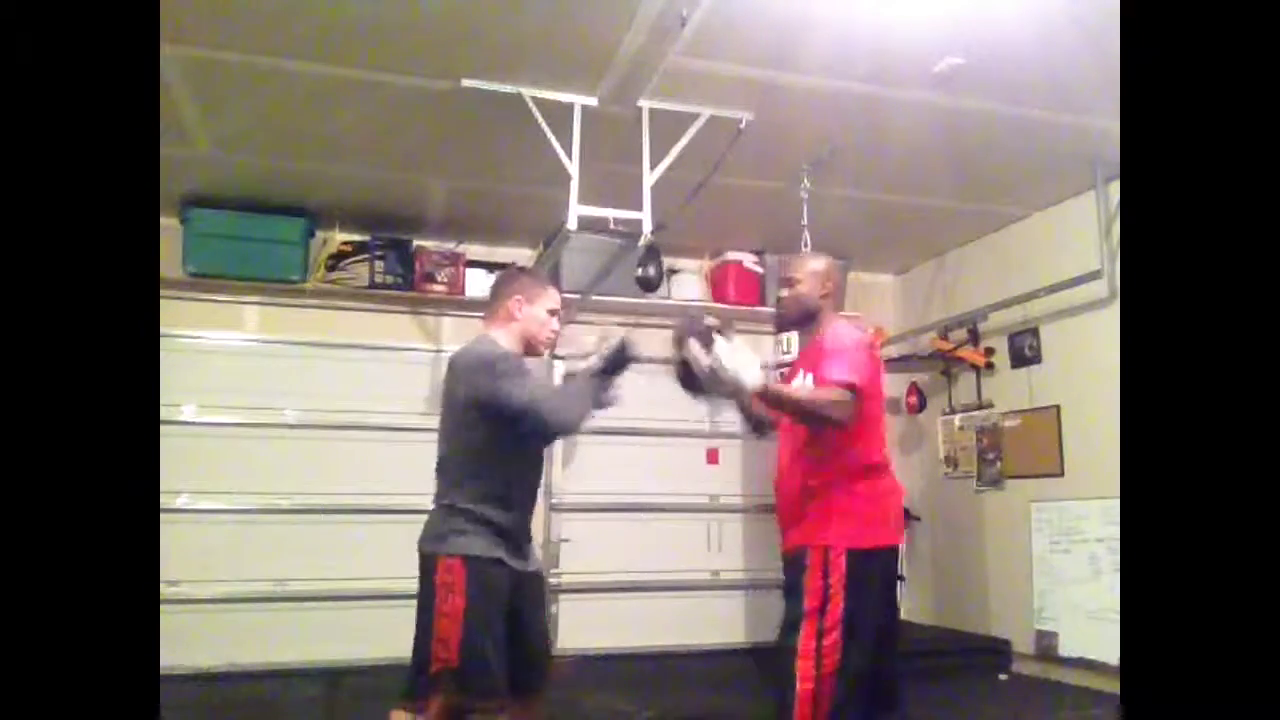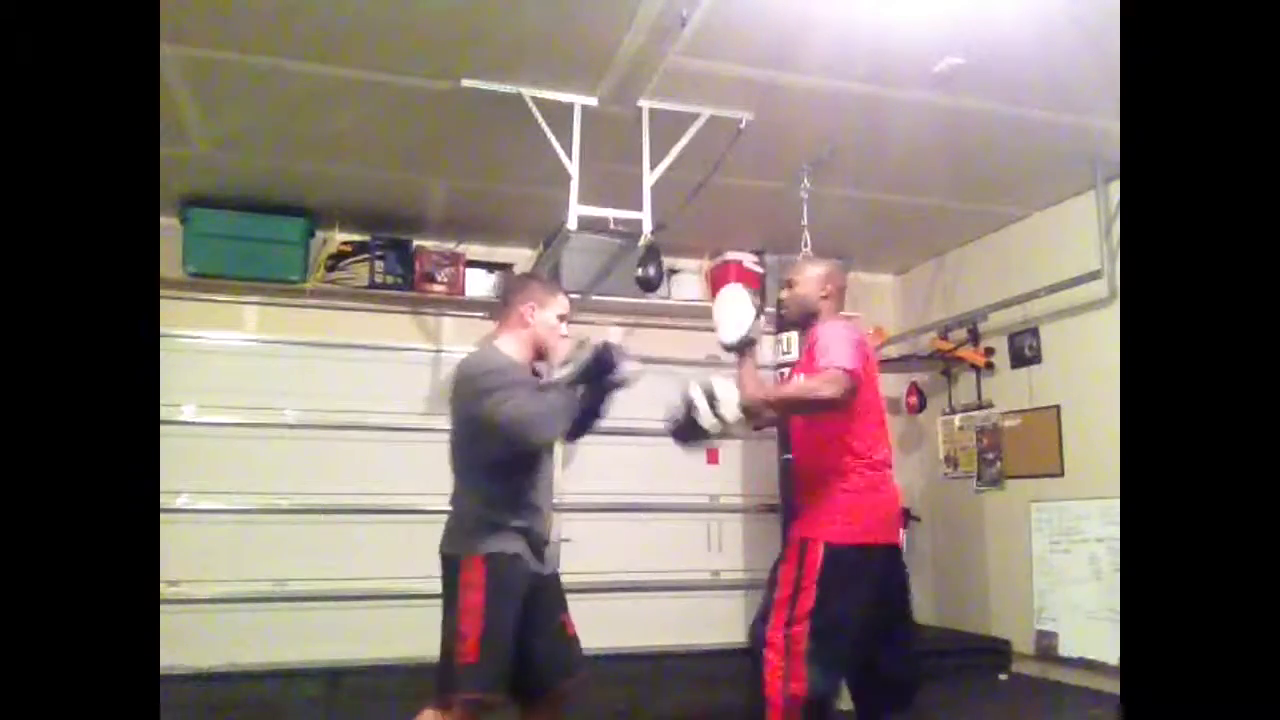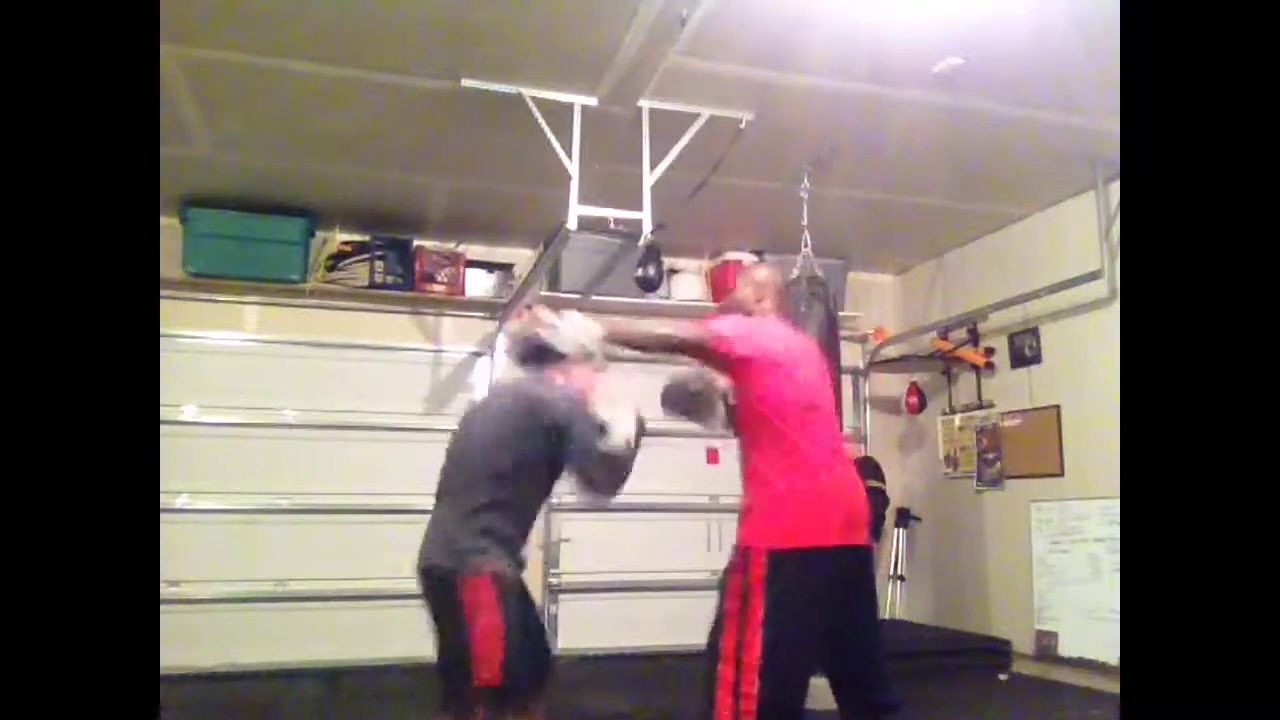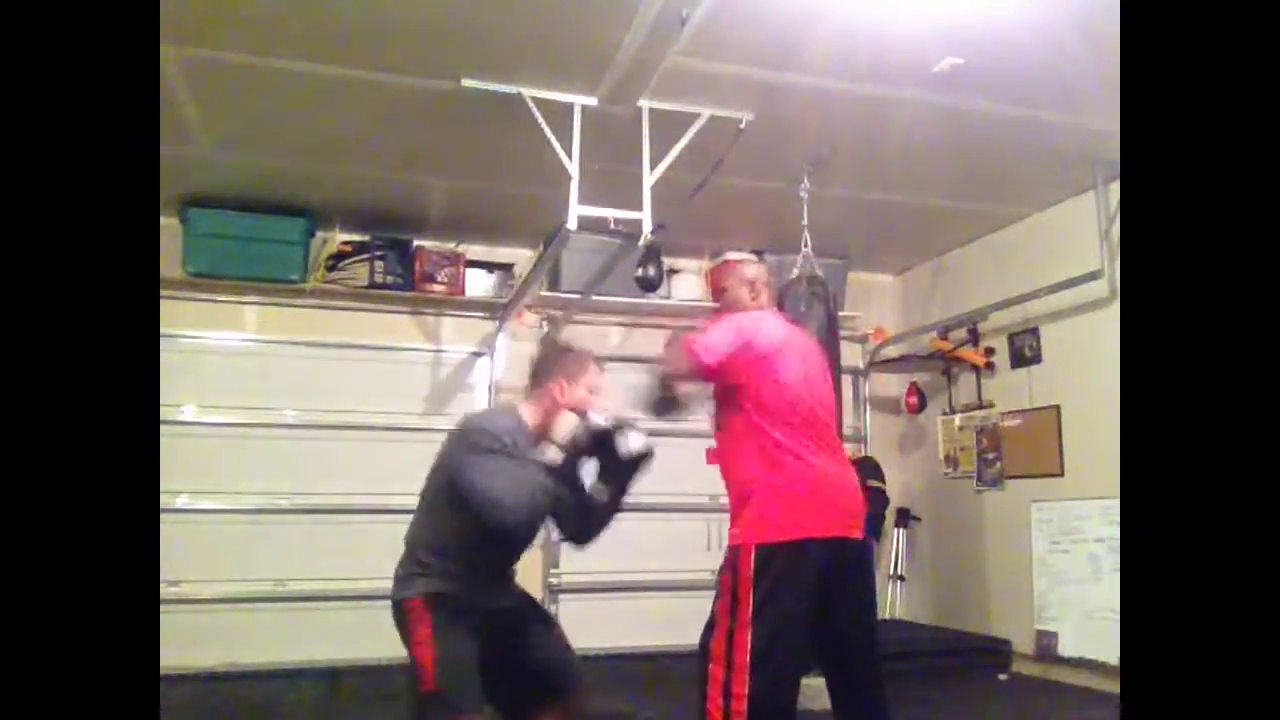
dt=0.3s
person 1, frame 1
left shoulder: (843, 339)
right shoulder: (808, 356)
left elbow: (836, 410)
right elbow: (766, 422)
left wrist: (756, 380)
right wrist: (742, 378)
left hip: (844, 527)
right hip: (842, 525)
left knee: (816, 664)
right knee: (864, 663)
person 1, frame 2
left shoulder: (834, 335)
right shoulder: (813, 352)
left elbow: (830, 390)
right elbow: (764, 415)
left wrist: (740, 395)
right wrist: (742, 353)
left hip: (841, 519)
right hip: (867, 519)
left knee: (785, 645)
right knee: (882, 660)
person 1, frame 3
left shoulder: (754, 334)
right shoulder: (797, 345)
left elbow: (682, 338)
left wrist: (600, 331)
left hip: (793, 520)
right hip: (842, 514)
left knee: (747, 661)
right knee: (856, 664)
person 1, frame 4
left shoulder: (740, 331)
right shoulder: (801, 342)
left elbow: (676, 367)
left hip: (781, 521)
right hip: (841, 513)
left knee: (741, 666)
right knee: (854, 665)
person 2, frame 1
left shoulder: (516, 366)
right shoulder: (481, 362)
left elbow: (543, 426)
right elbow: (558, 415)
left wrist: (599, 371)
right wrist: (600, 366)
left hip: (513, 551)
right hip: (466, 550)
left knee: (529, 680)
person 2, frame 2
left shoulder: (524, 375)
right shoulder: (483, 370)
left elbow: (569, 426)
right elbow: (534, 431)
left wrist: (596, 377)
right wrist: (571, 374)
left hip: (531, 552)
right hip: (484, 550)
left knee: (551, 680)
person 2, frame 3
left shoulder: (511, 399)
right shoulder: (554, 402)
right elbow: (603, 478)
right wrist: (623, 437)
left hip: (488, 560)
right hip: (470, 565)
left knee: (527, 680)
person 2, frame 4
left shoulder: (546, 446)
right shoulder: (485, 432)
left elbow: (581, 528)
right elbow: (508, 509)
left wrist: (617, 476)
right wrist: (556, 452)
left hip: (493, 591)
right hip: (434, 593)
